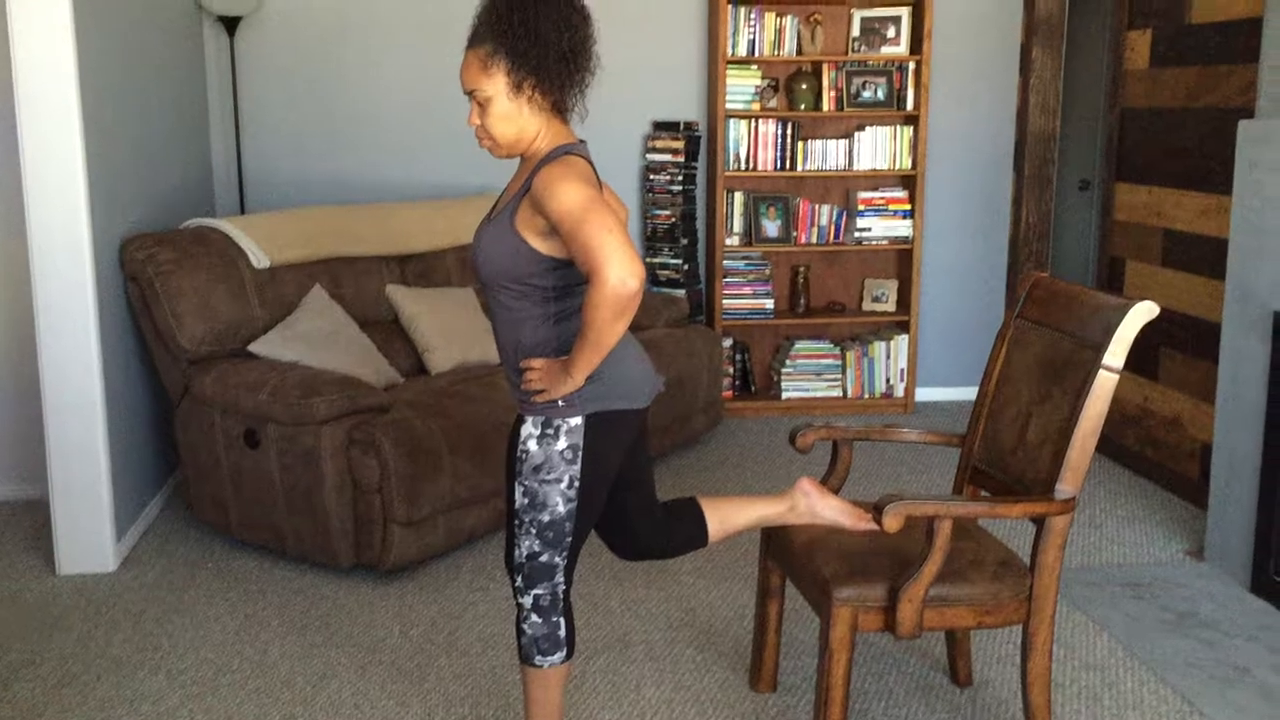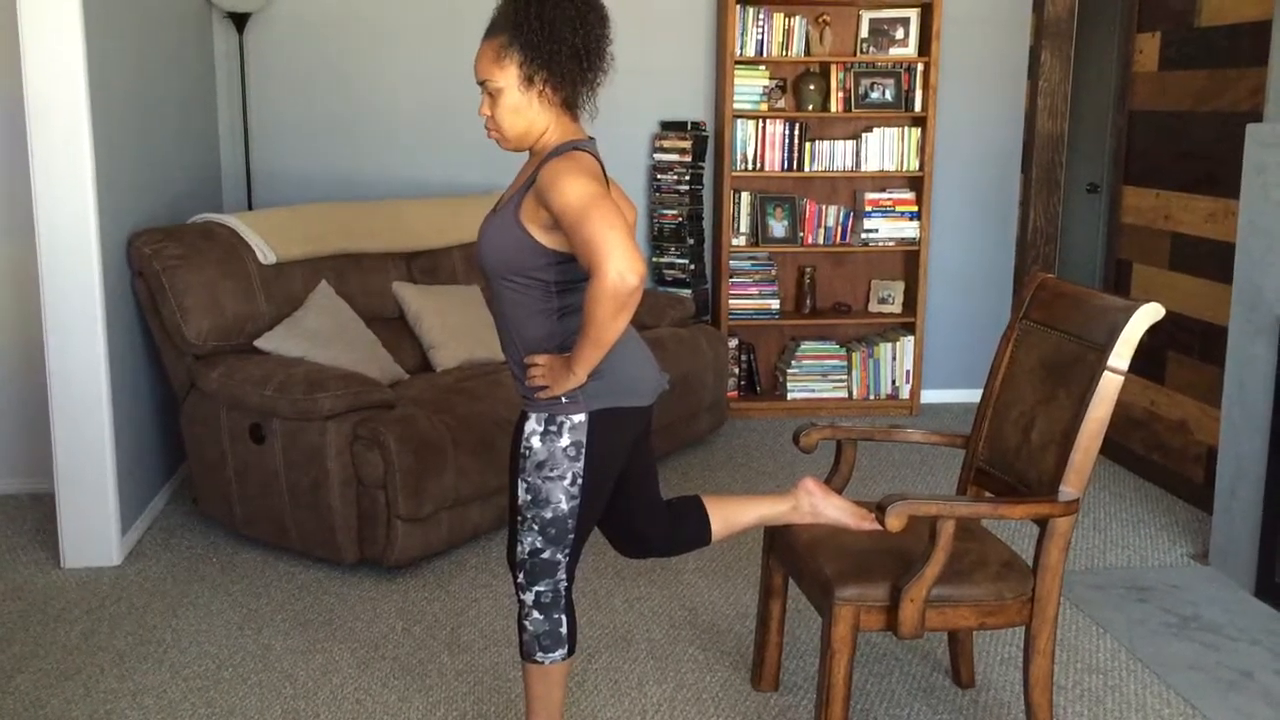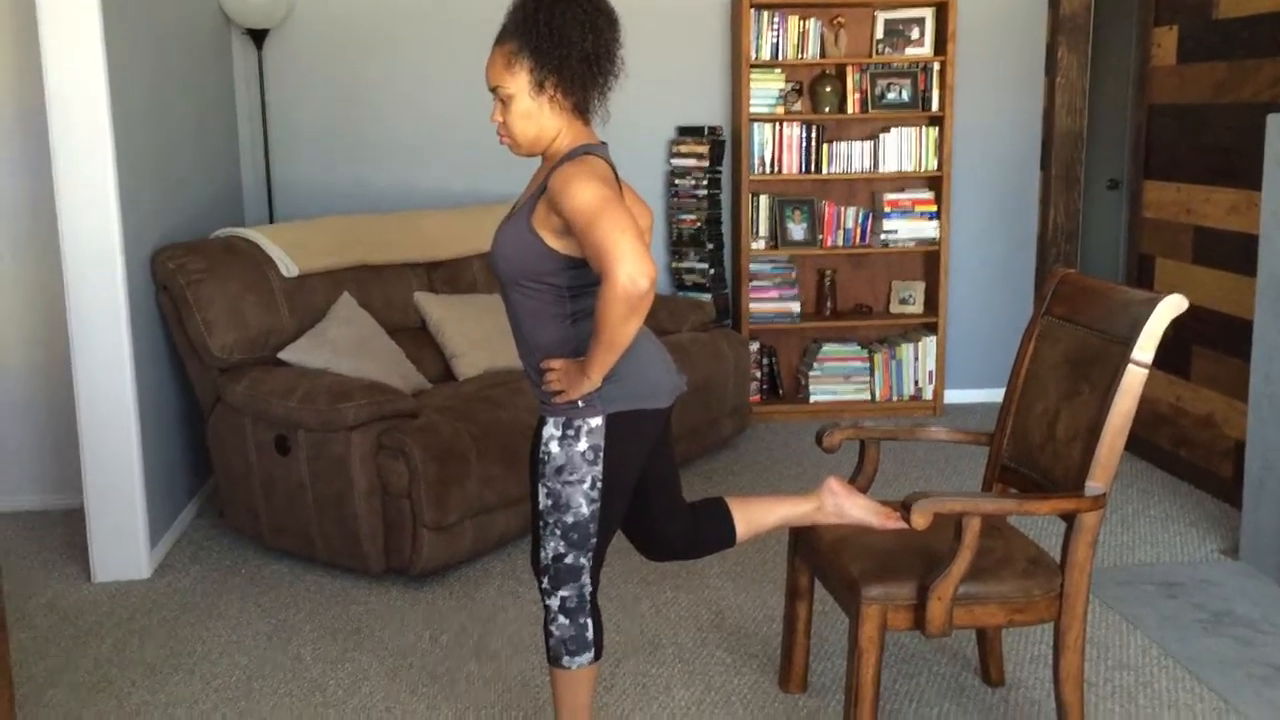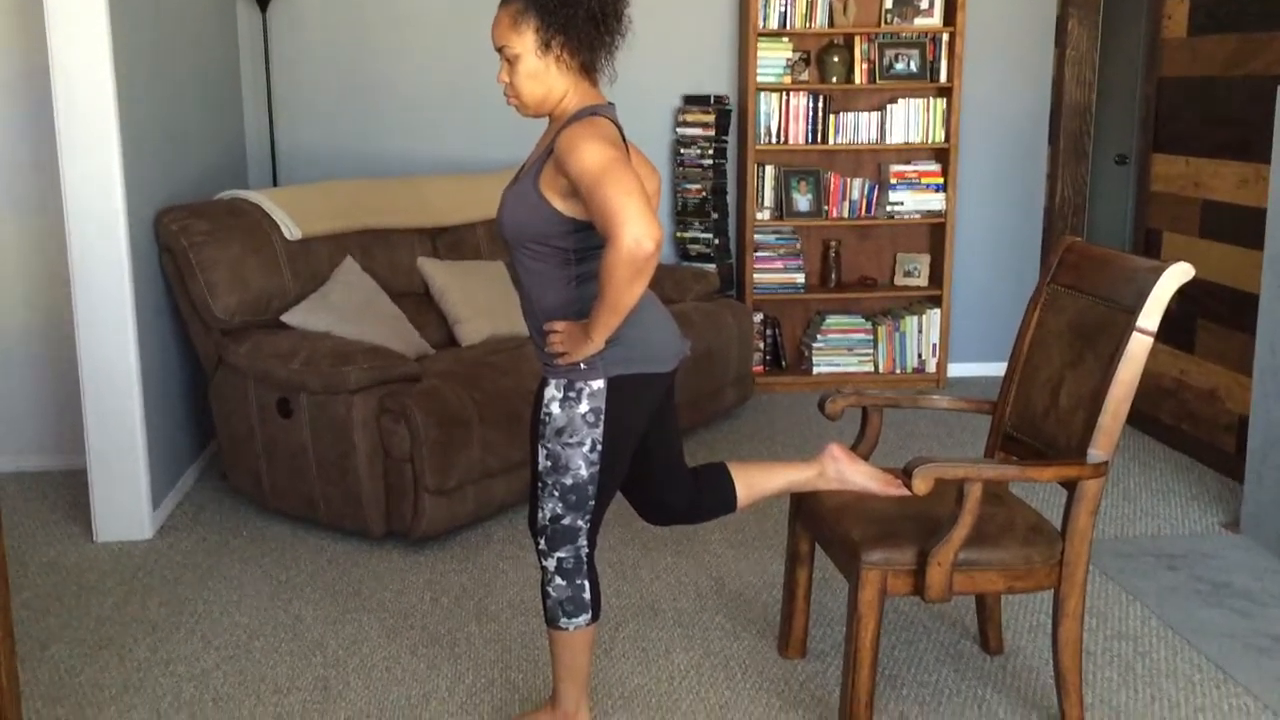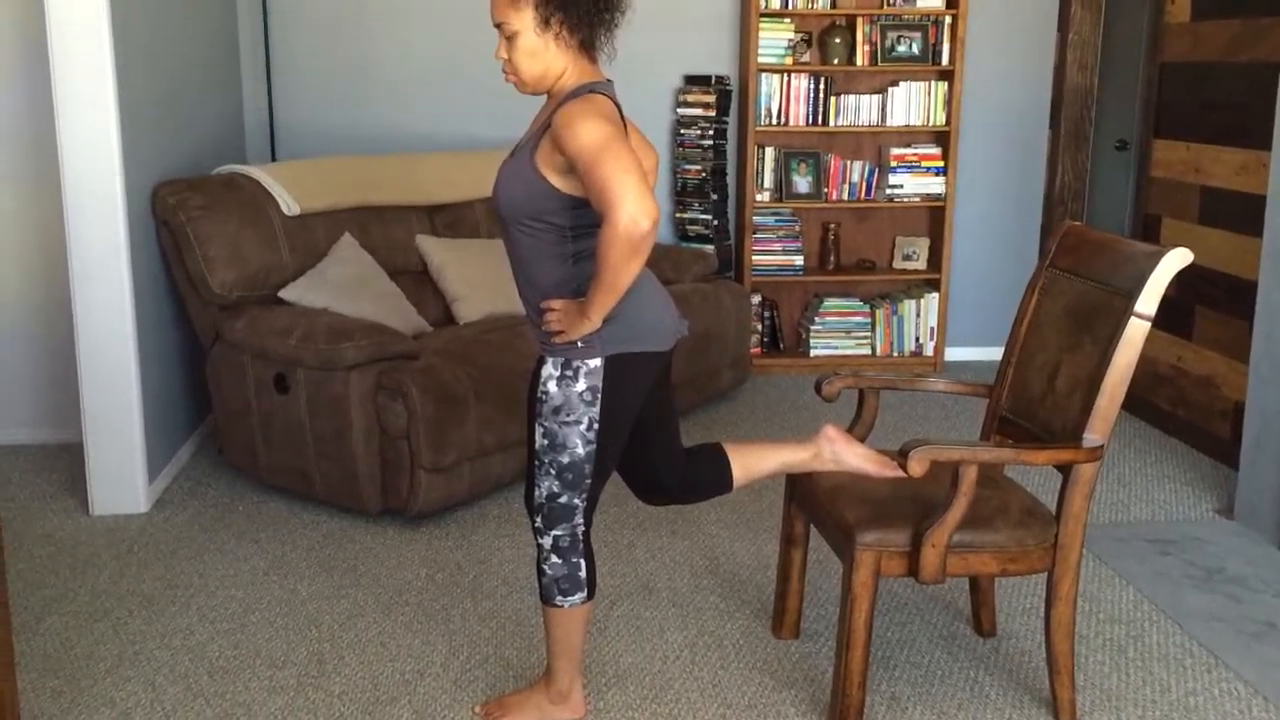
dt=1s
person 1, frame 1
left shoulder: (557, 178)
right shoulder: (548, 167)
left elbow: (622, 277)
right elbow: (616, 214)
left wrist: (573, 372)
left hip: (576, 410)
right hip: (607, 398)
left knee: (537, 576)
right knee: (643, 534)
right ankle: (794, 504)
person 1, frame 2
left shoulder: (562, 172)
right shoulder: (559, 162)
left elbow: (622, 273)
right elbow: (624, 215)
left wrist: (575, 369)
left hip: (582, 406)
right hip: (612, 394)
left knee: (540, 571)
right knee: (646, 531)
right ankle: (799, 503)
person 1, frame 3
left shoulder: (572, 178)
right shoulder: (574, 167)
left elbow: (633, 278)
right elbow: (640, 220)
left wrist: (590, 374)
left hip: (600, 410)
right hip: (631, 396)
left knee: (565, 576)
right knee: (669, 533)
right ankle: (822, 504)
person 1, frame 4
left shoulder: (579, 138)
right shoulder: (580, 127)
left elbow: (639, 239)
right elbow: (648, 183)
left wrist: (593, 334)
left hip: (604, 371)
right hip: (635, 357)
left knee: (562, 537)
right knee: (670, 496)
right ankle: (823, 471)
person 1, frame 5
left shoulder: (578, 115)
right shoulder: (577, 104)
left elbow: (634, 218)
right elbow: (645, 161)
left wrist: (590, 313)
left hip: (599, 351)
right hip: (631, 337)
left knee: (557, 515)
right knee: (665, 477)
right ankle: (819, 451)
